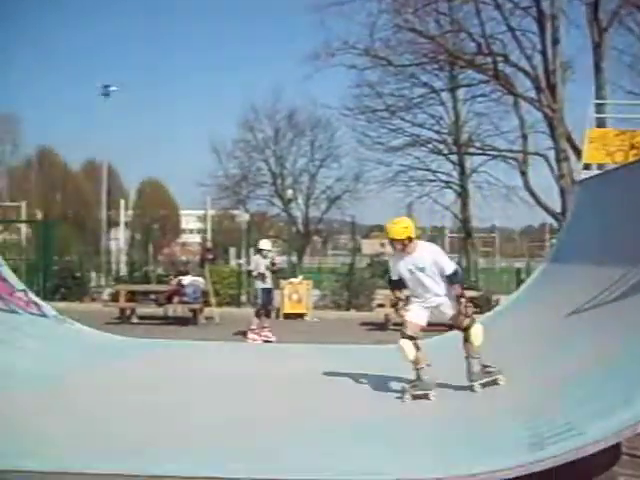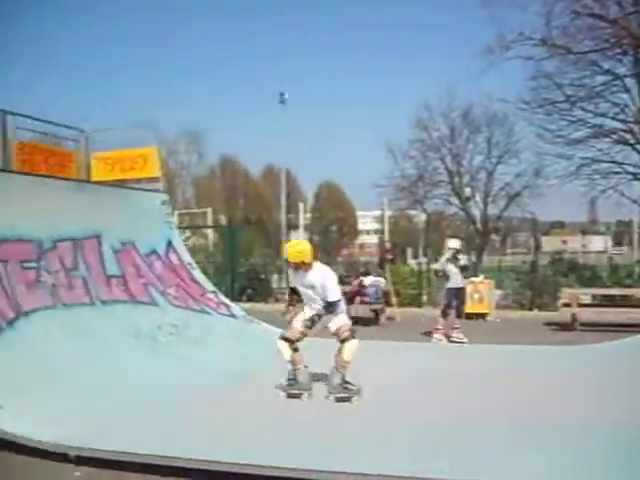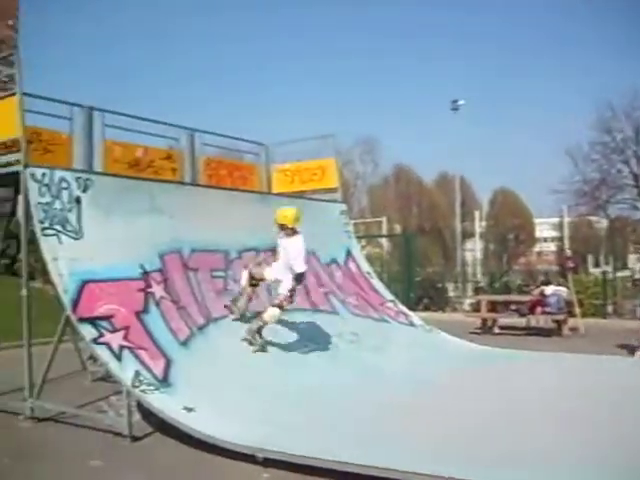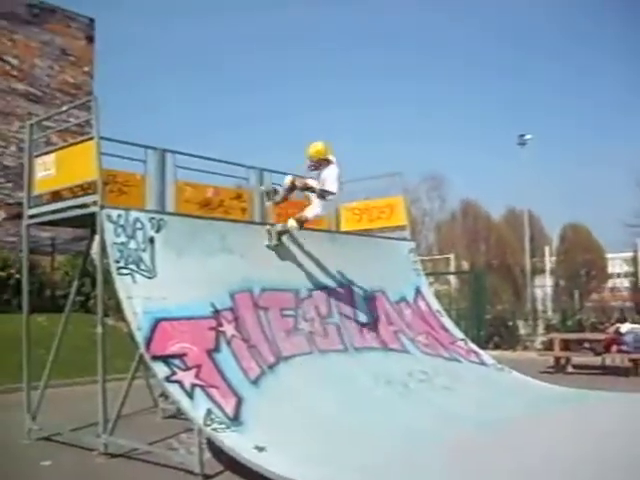
dt=0.4s
person 1, frame 1
left shoulder: (431, 251)
right shoulder: (395, 259)
left elbow: (454, 275)
right elbow: (396, 281)
left wrist: (460, 299)
right wrist: (399, 300)
left hip: (442, 296)
right hip: (419, 302)
left knee: (471, 326)
right knee: (406, 339)
left ankle: (476, 368)
right ankle: (424, 378)
person 1, frame 2
left shoulder: (326, 275)
right shoulder: (294, 271)
left elbow: (333, 304)
left wrist: (316, 318)
right wrist: (294, 307)
left hip: (334, 311)
right hip: (310, 309)
left knee: (349, 340)
right knee: (285, 341)
left ankle: (337, 381)
right ankle: (302, 379)
person 1, frame 3
left shoulder: (297, 247)
right shoulder: (286, 232)
left elbow: (300, 273)
left wrist: (292, 291)
right wrist: (276, 252)
left hip: (288, 278)
right hip: (278, 267)
left knee: (276, 307)
right knee: (249, 273)
left ankle: (255, 329)
person 1, frame 4
left shoulder: (331, 173)
right shoulder: (330, 158)
left elbow: (330, 194)
left wrist: (309, 189)
right wrist: (318, 167)
left hip: (320, 201)
right hip: (318, 186)
left knee: (299, 220)
right knee: (291, 180)
left ankle: (279, 230)
right ankle: (279, 198)
